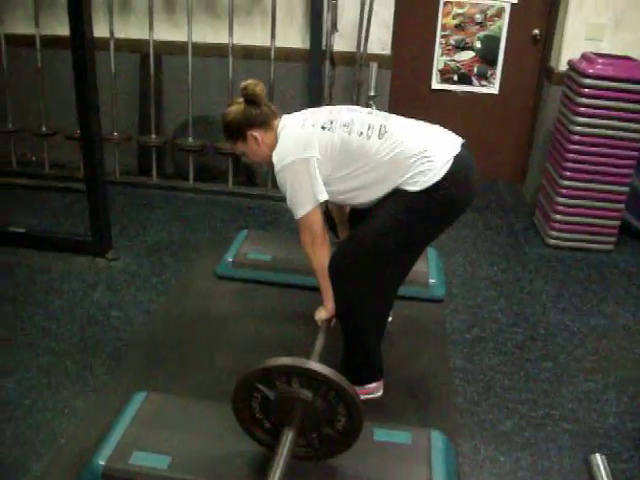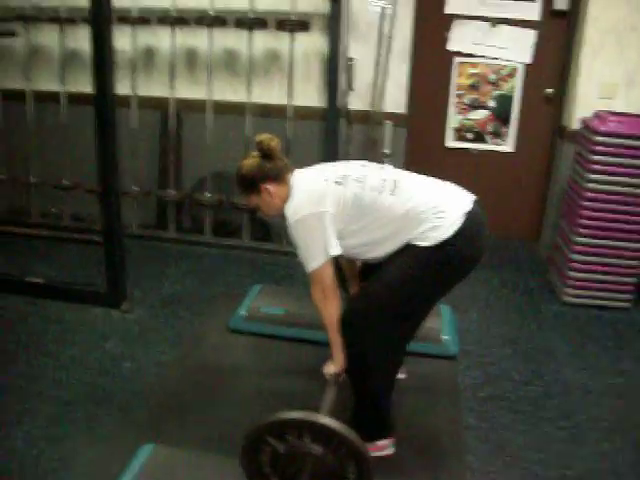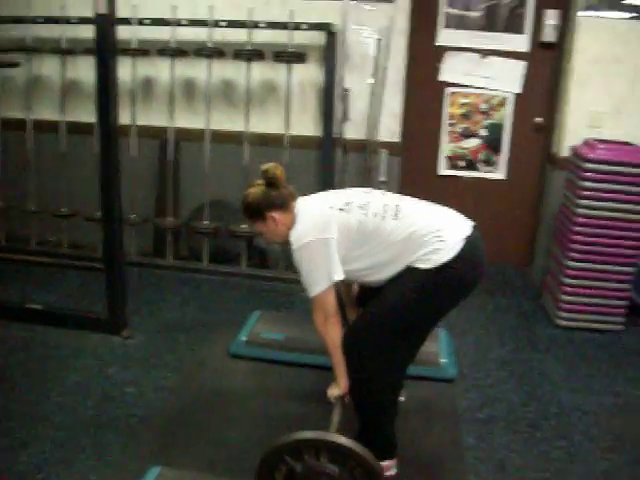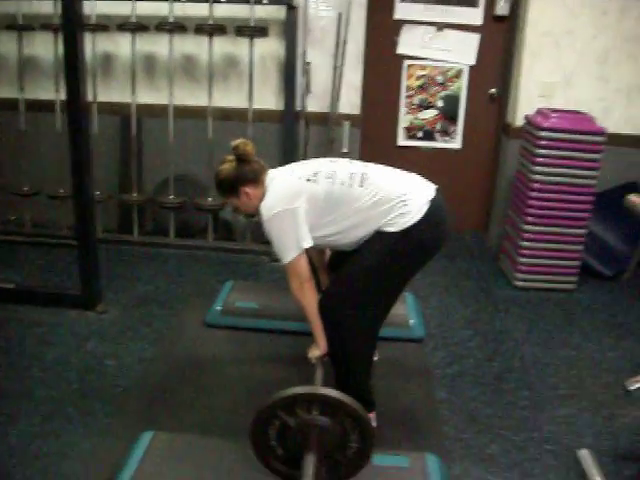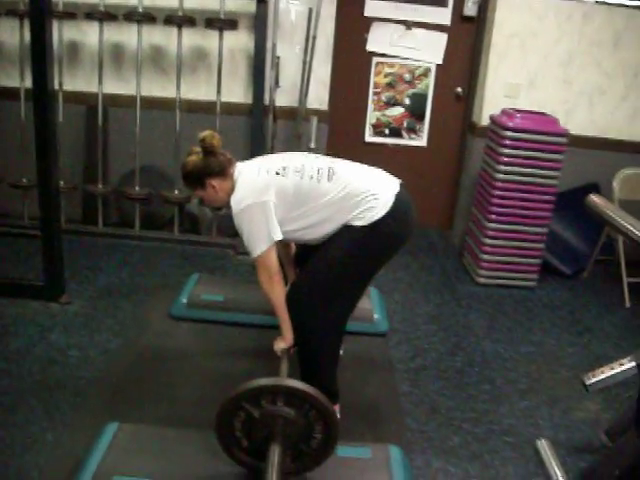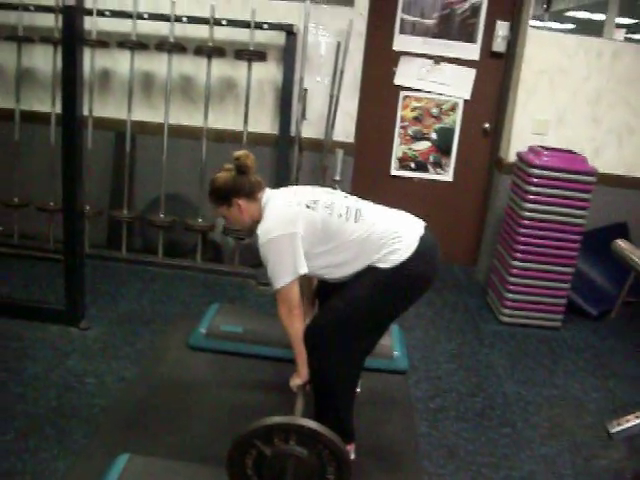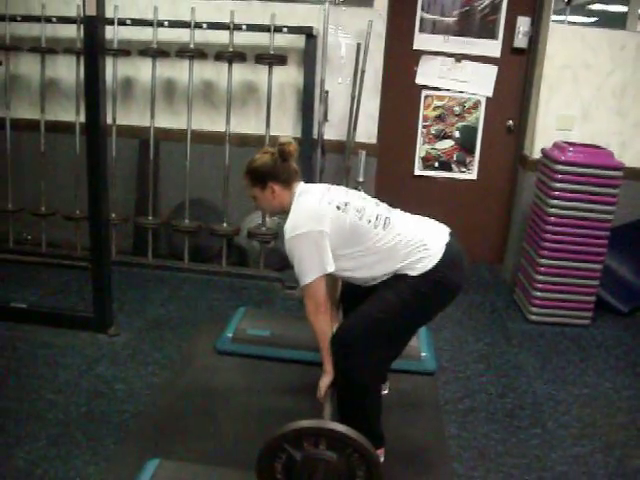
dt=0.4s
person 1, frame 1
left shoulder: (290, 155)
right shoulder: (303, 126)
left elbow: (314, 237)
right elbow: (338, 182)
left wrist: (329, 302)
right wrist: (346, 238)
left hip: (437, 182)
right hip: (447, 155)
left knee: (350, 267)
right knee: (363, 229)
left ankle: (363, 378)
right ankle: (373, 307)
person 1, frame 2
left shoulder: (303, 209)
right shoulder: (315, 180)
left elbow: (324, 291)
right elbow: (347, 243)
left wrist: (338, 356)
right wrist: (357, 292)
left hip: (448, 239)
right hip: (459, 213)
left knee: (361, 321)
right knee: (375, 286)
left ankle: (373, 434)
right ankle: (384, 362)
person 1, frame 3
left shoulder: (307, 236)
right shoulder: (316, 208)
left elbow: (326, 316)
right elbow: (344, 269)
left wrist: (342, 379)
right wrist: (354, 315)
left hip: (449, 262)
right hip: (455, 236)
left knee: (363, 343)
right knee: (371, 308)
left ankle: (379, 454)
right ankle: (386, 386)
person 1, frame 4
left shoulder: (276, 207)
right shoulder: (286, 180)
left elbow: (300, 281)
right elbow: (316, 236)
left wrist: (321, 341)
right wrist: (327, 283)
left hip: (413, 223)
right hip: (419, 200)
left knee: (341, 305)
right knee: (342, 272)
right ankle: (360, 346)
person 1, frame 5
left shoulder: (246, 200)
right shoulder: (255, 172)
left elbow: (270, 275)
right elbow: (282, 230)
left wrist: (287, 334)
right wrist: (293, 277)
left hip: (379, 219)
right hip: (384, 196)
left knee: (307, 299)
right knee: (308, 264)
right ankle: (325, 341)
person 1, frame 6
left shoulder: (274, 229)
right shoulder: (282, 201)
left elbow: (289, 308)
right elbow: (305, 267)
left wrist: (303, 369)
right wrist: (311, 314)
left hip: (405, 264)
right hip: (409, 239)
left knee: (324, 338)
right knee: (329, 298)
left ankle: (337, 440)
right ankle: (343, 376)
person 1, frame 7
left shoulder: (301, 226)
right shoulder: (316, 195)
left elbow: (316, 304)
right elbow: (333, 269)
left wrist: (329, 367)
right wrist: (334, 320)
left hip: (433, 271)
right hip: (434, 245)
left knee: (350, 344)
right knee: (354, 297)
left ankle: (365, 444)
right ankle: (372, 377)
